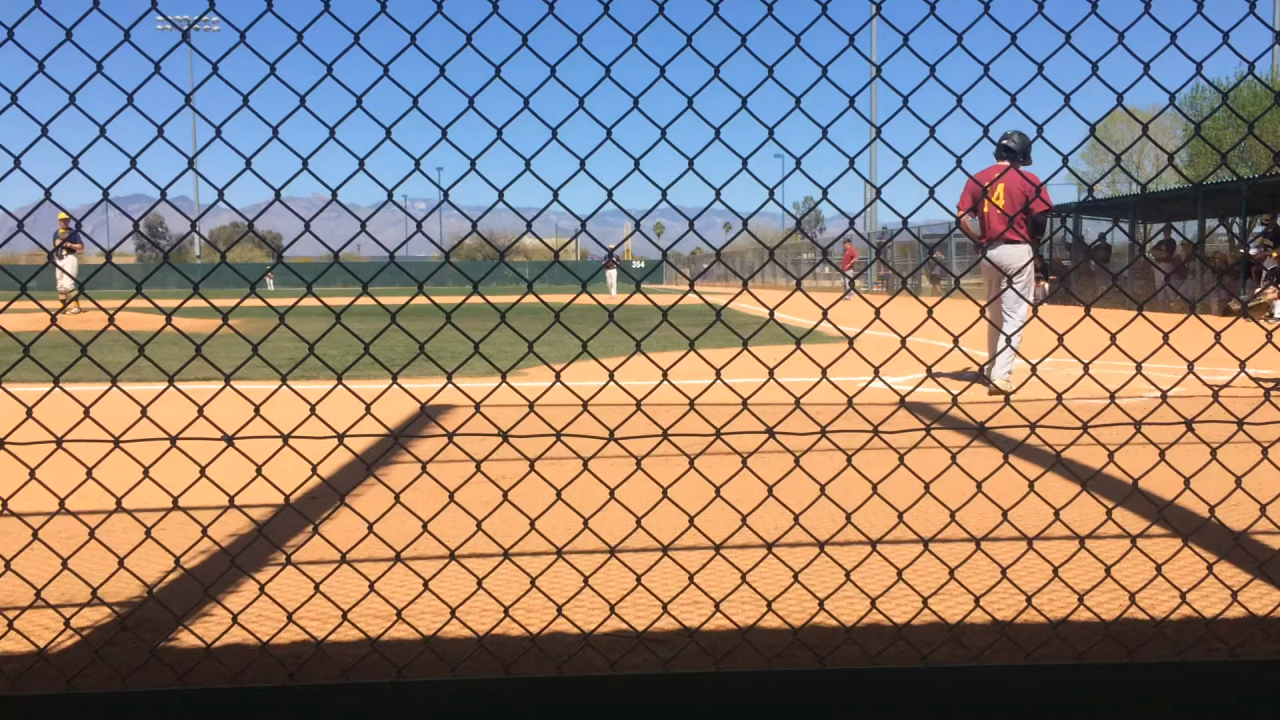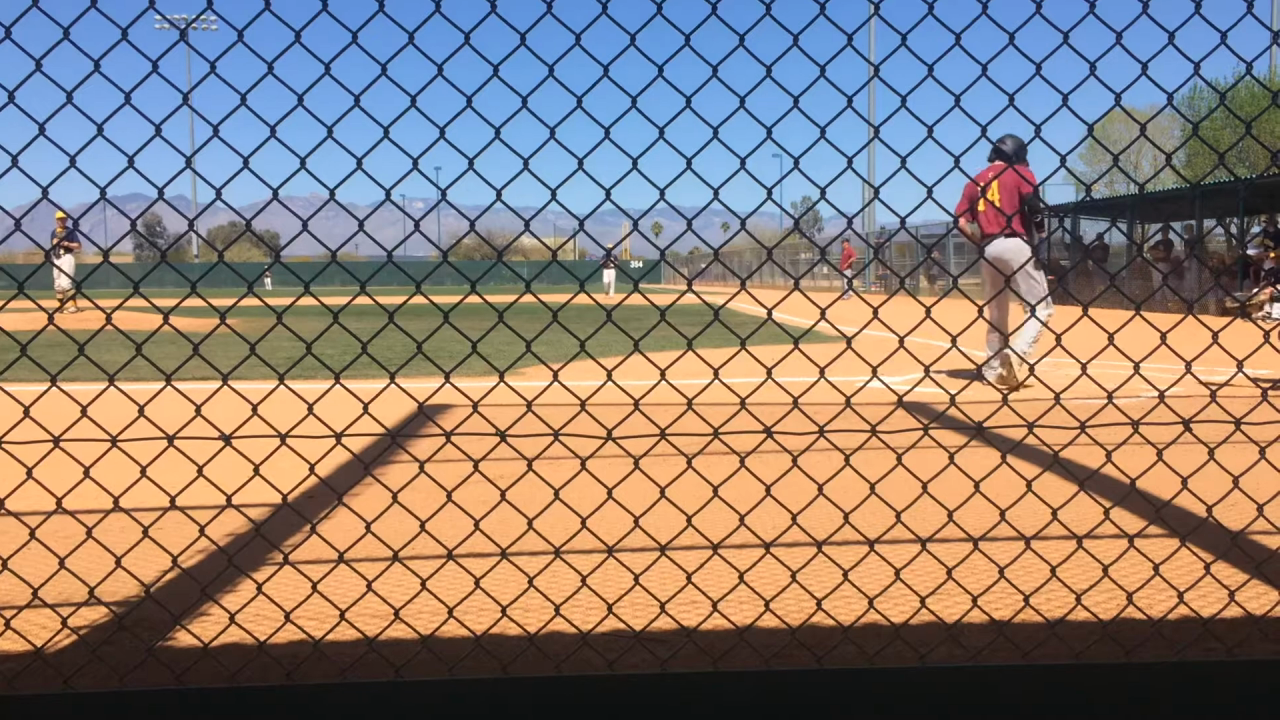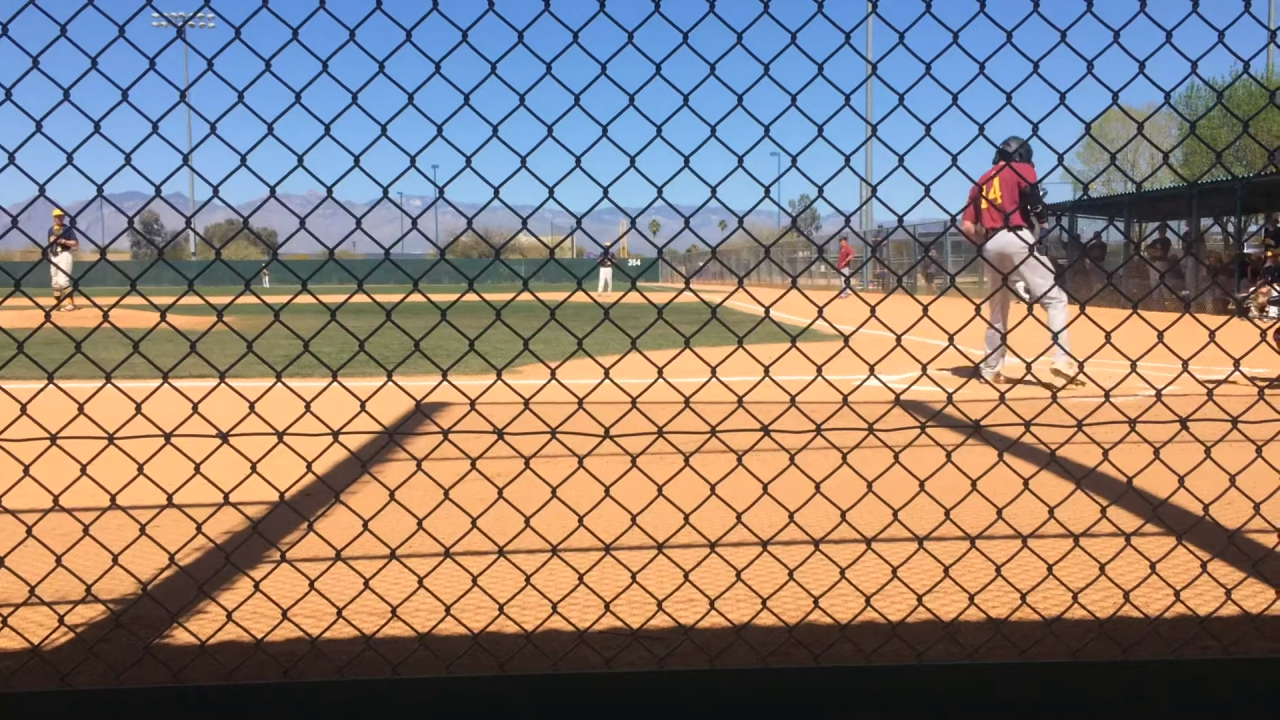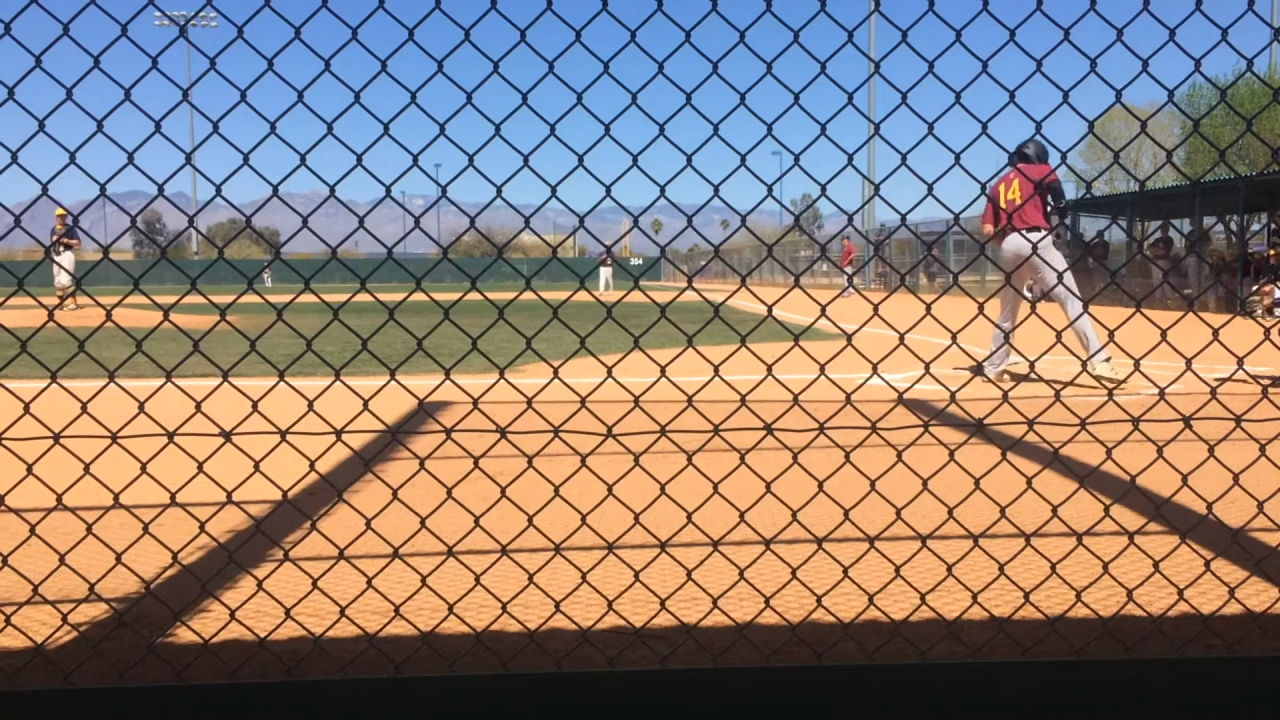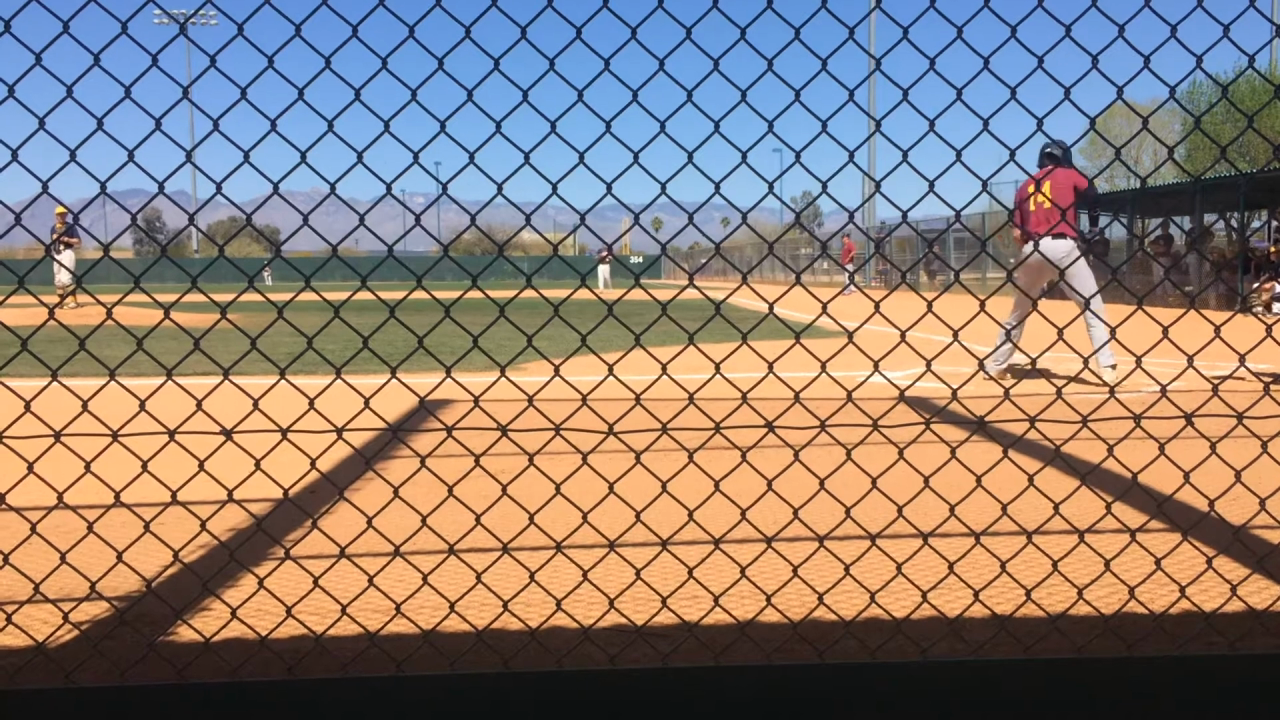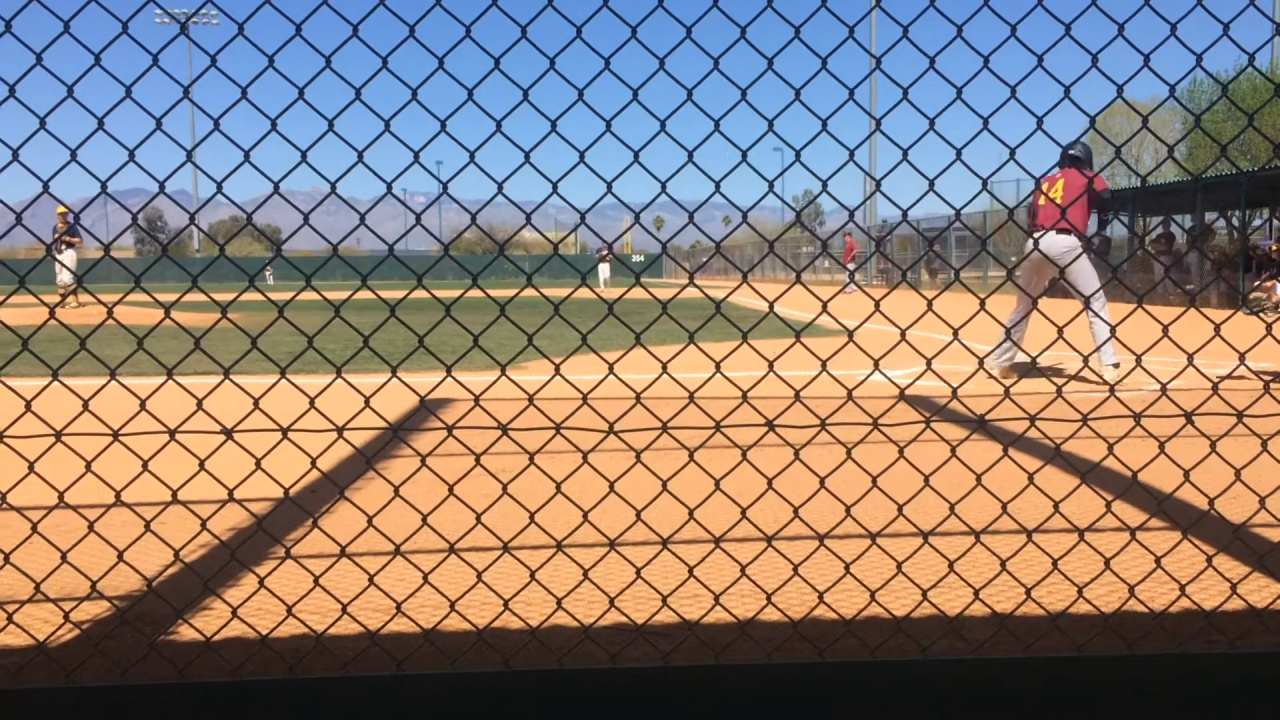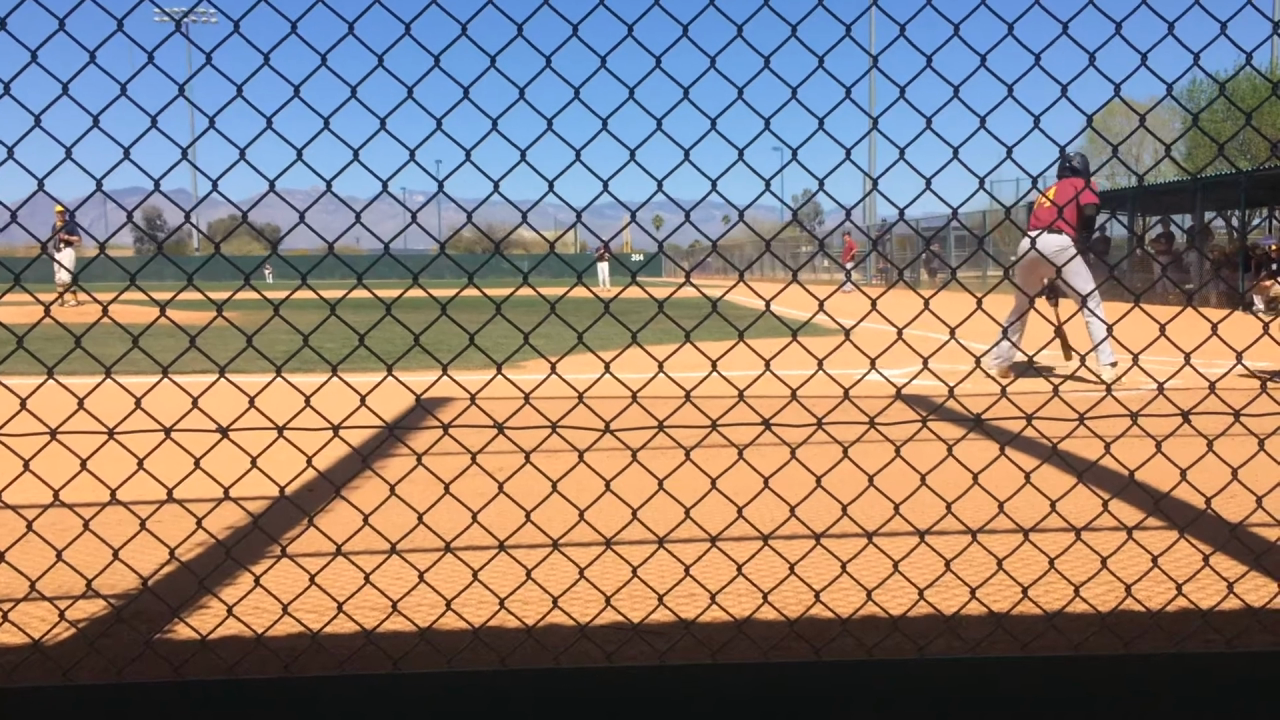
dt=0.2s
person 1, frame 1
left shoulder: (977, 179)
right shoulder: (1028, 179)
left elbow: (961, 217)
right elbow: (1040, 219)
left wrist: (978, 241)
right wrist: (1033, 240)
left hip: (990, 253)
right hip: (1018, 252)
left knee: (995, 315)
right knee: (1014, 317)
left ankle: (994, 370)
right ankle: (1000, 375)
person 1, frame 2
left shoulder: (975, 181)
right shoulder: (1021, 174)
left elbow: (961, 222)
right elbow: (1034, 203)
right wrist: (1041, 232)
left hip: (989, 250)
right hip: (1016, 246)
left knee: (996, 314)
right knee: (1041, 308)
left ankle: (993, 371)
right ankle: (1017, 354)
person 1, frame 3
left shoulder: (981, 182)
right shoulder: (1021, 169)
left elbow: (967, 225)
right elbow: (1030, 191)
right wrist: (1042, 222)
left hip: (991, 246)
right hip: (1017, 240)
left knee: (997, 312)
right knee: (1055, 299)
left ankle: (991, 369)
right ankle: (1061, 358)
person 1, frame 4
left shoulder: (997, 185)
right shoulder: (1039, 169)
left elbow: (988, 229)
right elbow: (1053, 184)
right wrist: (1062, 216)
left hip: (1007, 245)
right hip: (1036, 241)
left knee: (1007, 312)
right knee: (1072, 303)
left ankle: (993, 368)
right ankle: (1098, 362)
person 1, frame 5
left shoulder: (1024, 186)
right shoulder: (1069, 174)
left elbow: (1018, 233)
right elbow: (1091, 193)
right wrist: (1093, 227)
left hip: (1030, 249)
right hip: (1062, 247)
left knee: (1019, 312)
right knee: (1092, 306)
left ankle: (995, 366)
right ankle: (1106, 368)
person 1, frame 6
left shoulder: (1044, 182)
right shoulder: (1087, 176)
right elbow: (1104, 196)
right wrist: (1102, 232)
left hip: (1035, 244)
right hip: (1067, 243)
left knee: (1023, 307)
right knee: (1096, 303)
left ankle: (999, 363)
right ankle: (1109, 367)
person 1, frame 7
left shoulder: (1046, 191)
right shoulder: (1082, 185)
right elbow: (1089, 211)
left wrist: (1045, 279)
right wrist: (1086, 239)
left hip: (1028, 244)
right hip: (1058, 243)
left knee: (1021, 307)
right knee: (1091, 303)
left ankle: (998, 364)
right ankle: (1107, 366)
